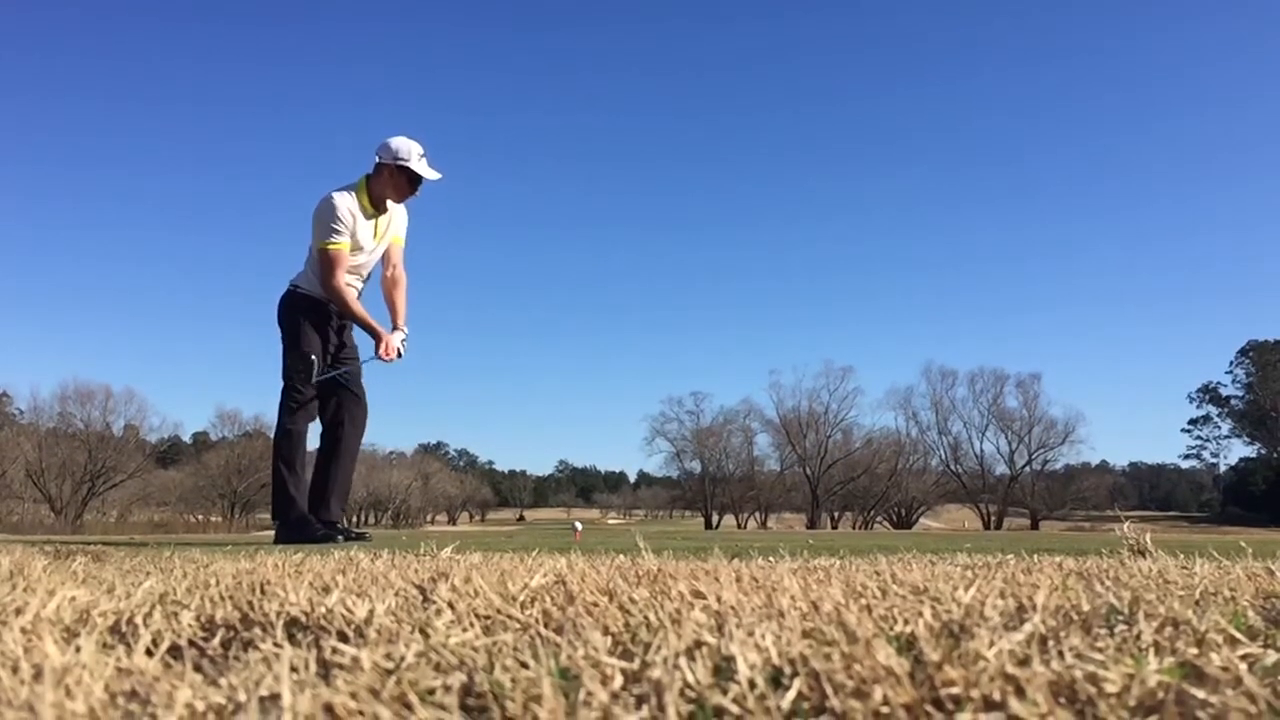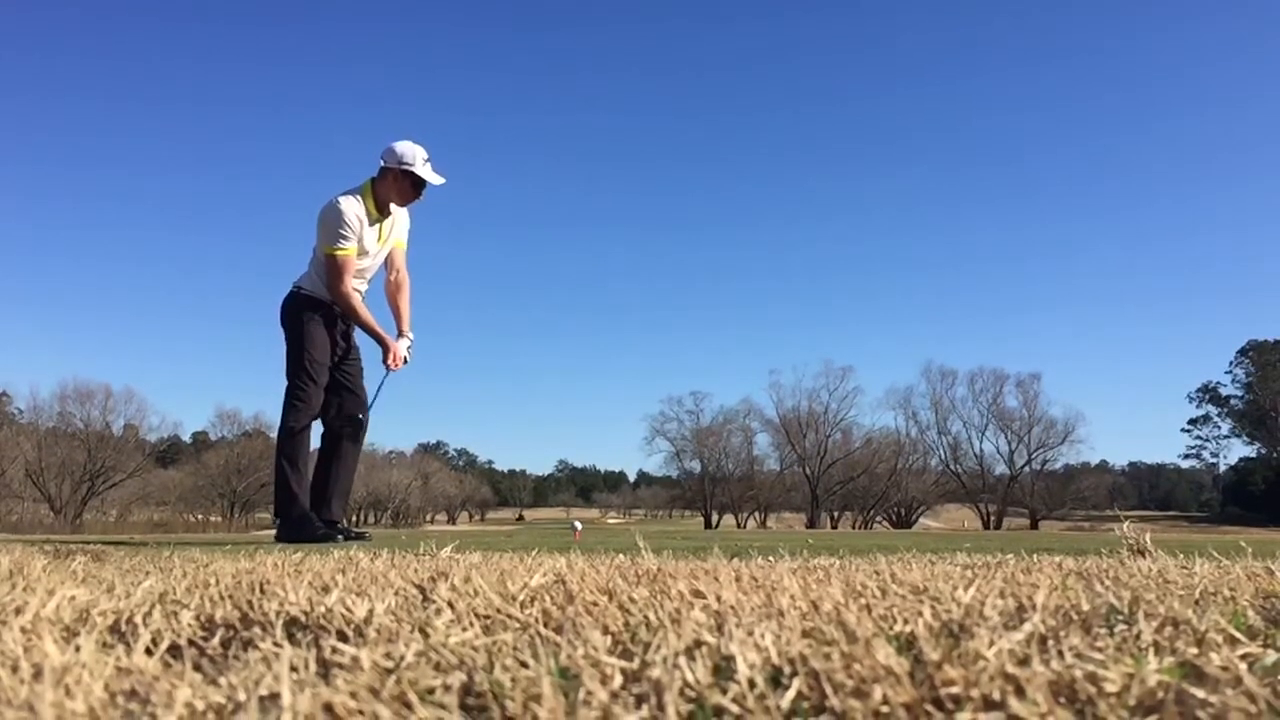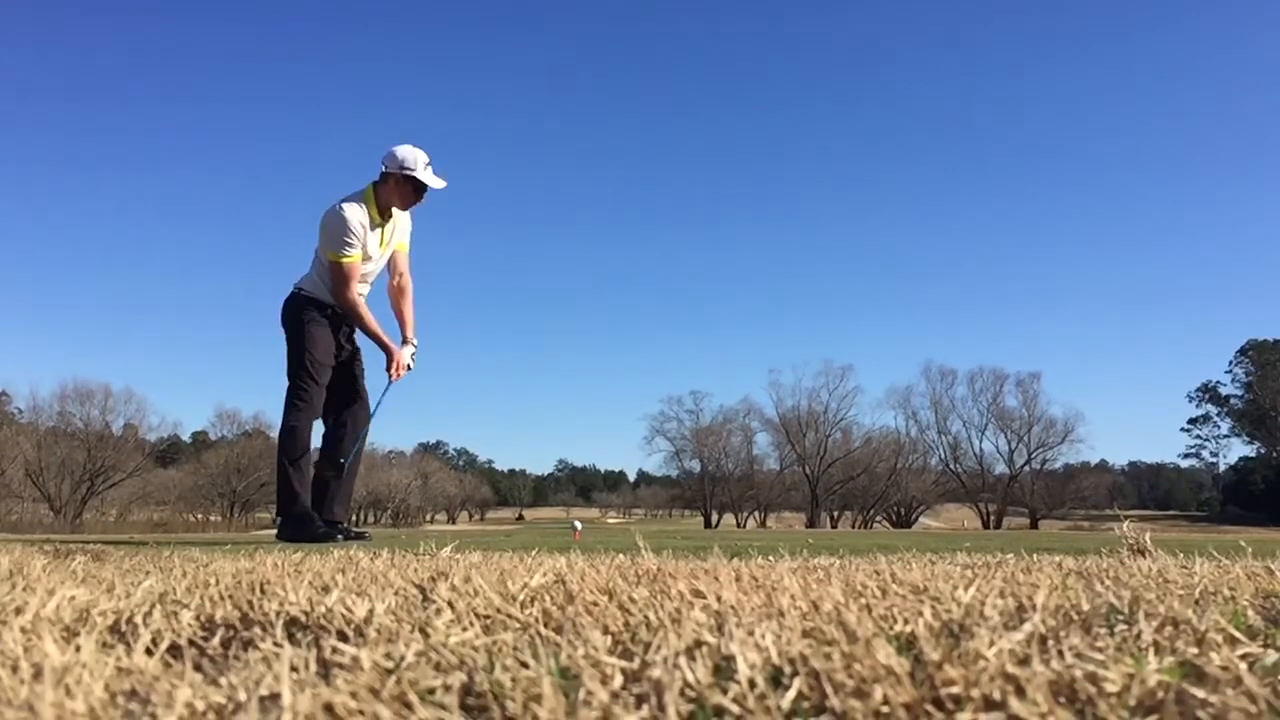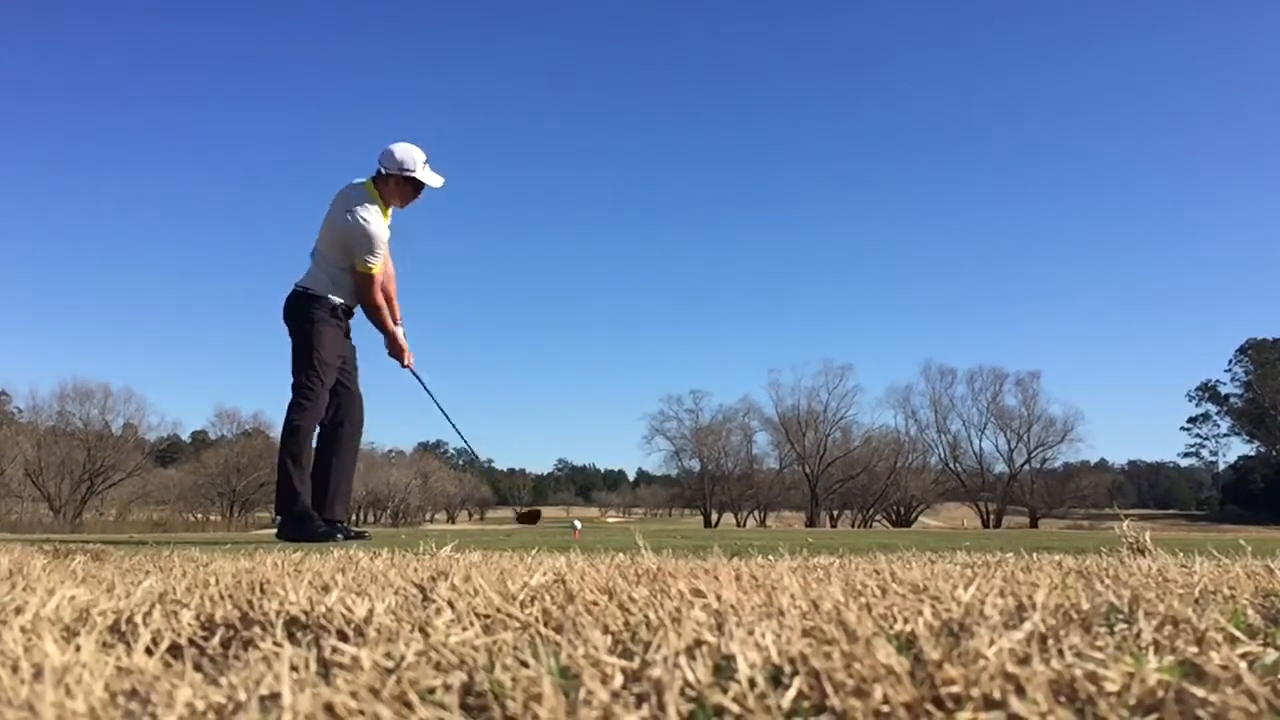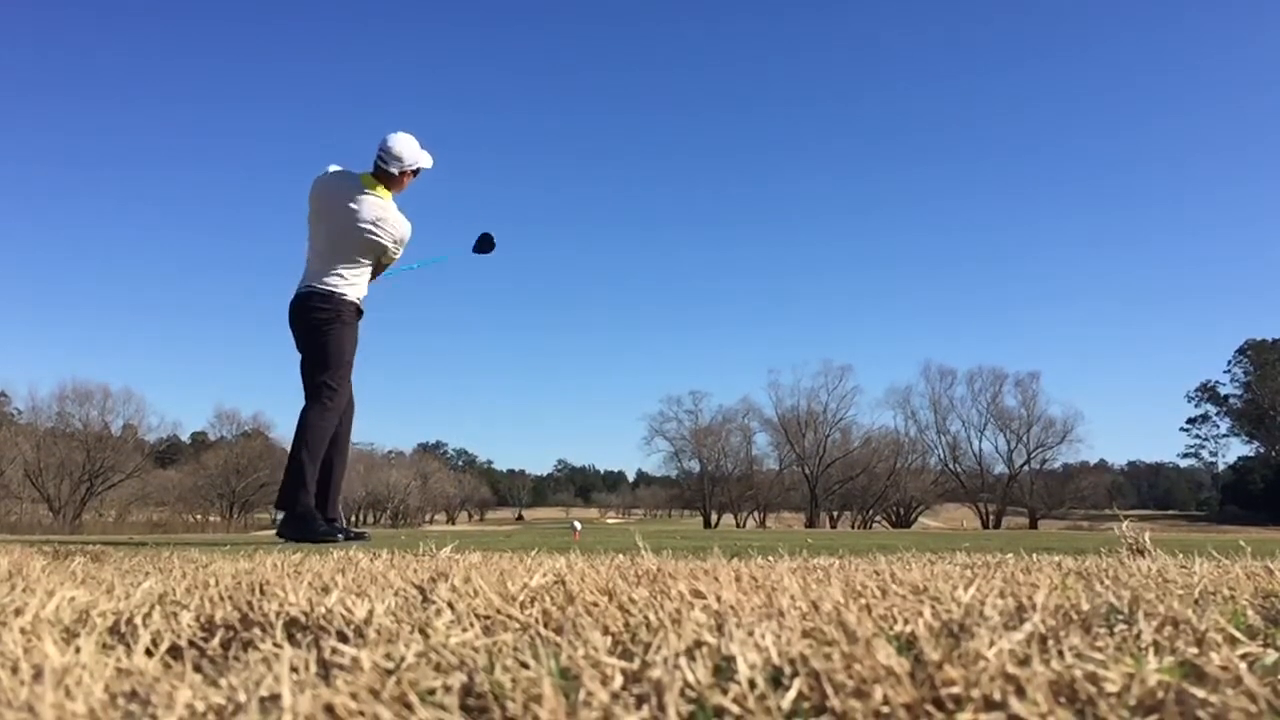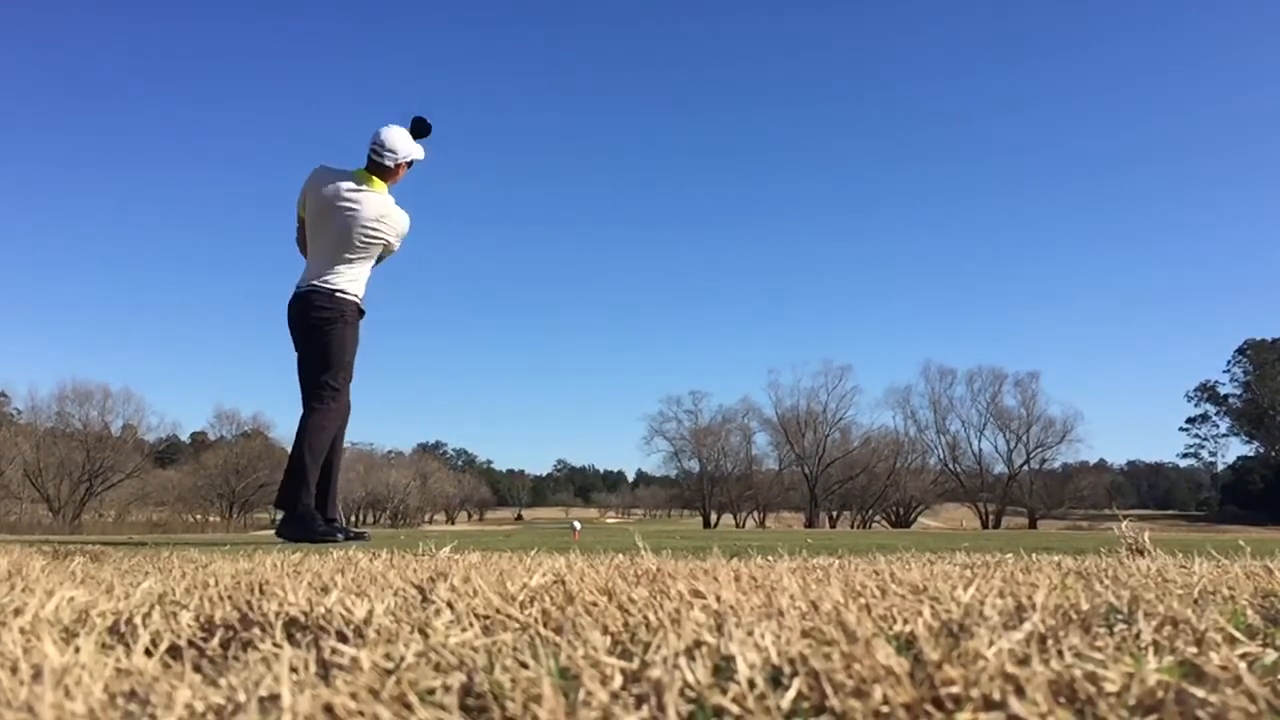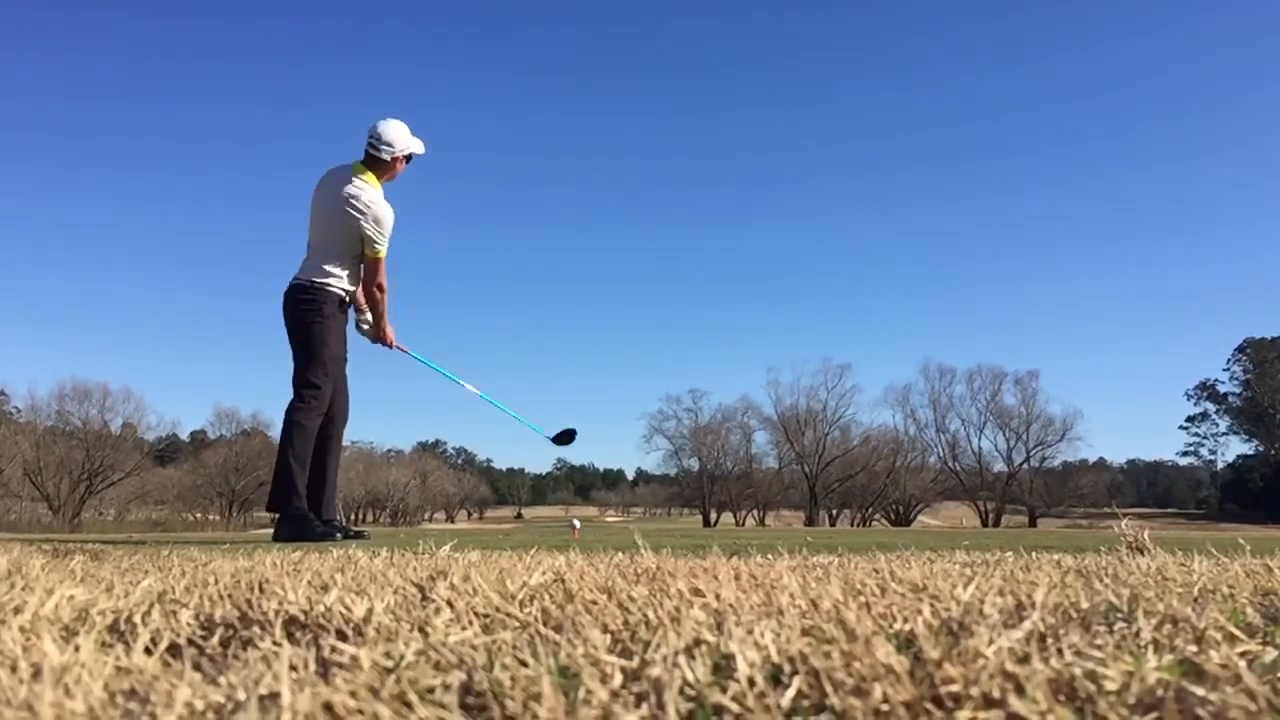
dt=0.4s
person 1, frame 1
left shoulder: (397, 214)
right shoulder: (339, 206)
left elbow: (394, 272)
right elbow: (332, 282)
left wrist: (398, 329)
right wrist: (376, 331)
left hip: (340, 317)
right hip: (307, 308)
left knee: (351, 412)
right knee: (299, 406)
left ankle: (325, 517)
right ankle: (292, 519)
person 1, frame 2
left shoulder: (398, 217)
right shoulder: (345, 210)
left elbow: (397, 275)
right elbow: (341, 287)
left wrist: (404, 335)
right wrist: (384, 340)
left hip: (342, 318)
right hip: (310, 309)
left knee: (353, 413)
right knee: (305, 405)
left ankle: (326, 516)
right ankle: (293, 517)
person 1, frame 3
left shoulder: (400, 219)
right shoulder: (348, 217)
left elbow: (400, 280)
right elbow: (346, 293)
left wrist: (408, 340)
right wrist: (387, 347)
left hip: (340, 320)
right hip: (311, 311)
left knee: (353, 413)
right knee: (305, 403)
left ankle: (328, 516)
right ankle: (294, 515)
person 1, frame 4
left shoulder: (358, 190)
right shoulder: (371, 226)
left elbow: (384, 273)
right elbow: (368, 295)
left wrist: (397, 324)
right wrist: (394, 338)
left hip: (329, 314)
right hip: (317, 311)
left knee: (346, 414)
right knee: (310, 403)
left ankle: (328, 515)
right ankle: (294, 513)
person 1, frame 5
left shoulder: (329, 179)
right shoulder: (397, 226)
left hip: (307, 302)
right hip: (336, 311)
left knee: (338, 409)
right knee: (327, 403)
left ankle: (324, 515)
right ankle: (298, 512)
person 1, frame 6
left shoulder: (320, 179)
right shoulder: (396, 220)
left elbow: (303, 239)
left hip: (305, 302)
right hip: (337, 311)
left knee: (333, 408)
right knee: (327, 405)
left ankle: (322, 515)
right ankle: (297, 511)
person 1, frame 7
left shoulder: (335, 177)
right shoulder: (377, 207)
right elbow: (375, 280)
left wrist: (359, 304)
right wrist: (382, 324)
left hip: (316, 300)
right hip: (320, 302)
left knee: (333, 408)
right knee: (312, 400)
left ankle: (321, 513)
right ankle: (291, 511)
